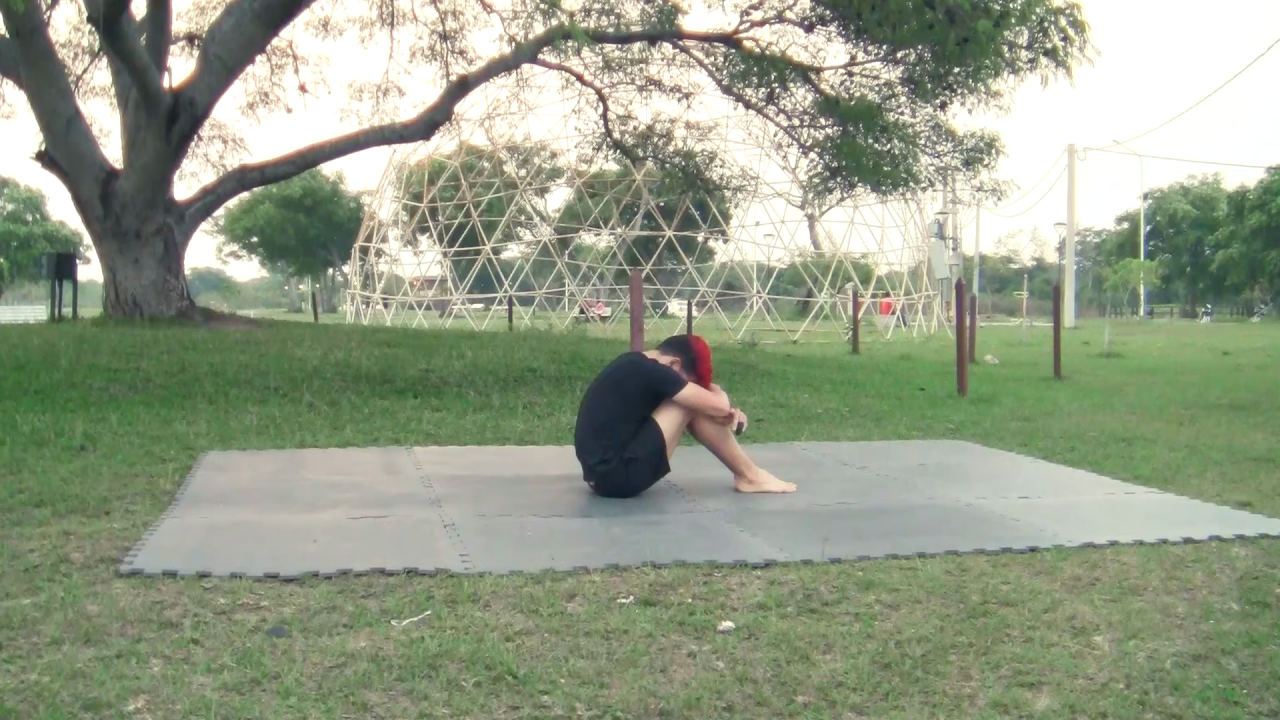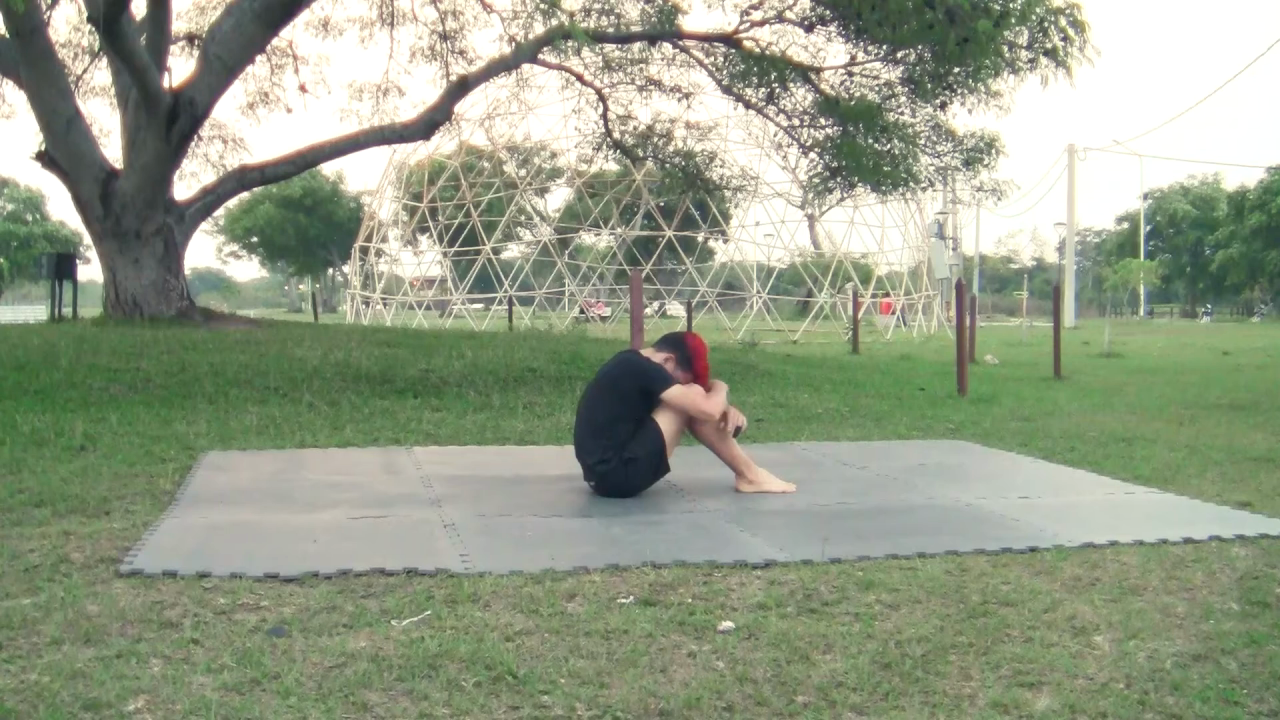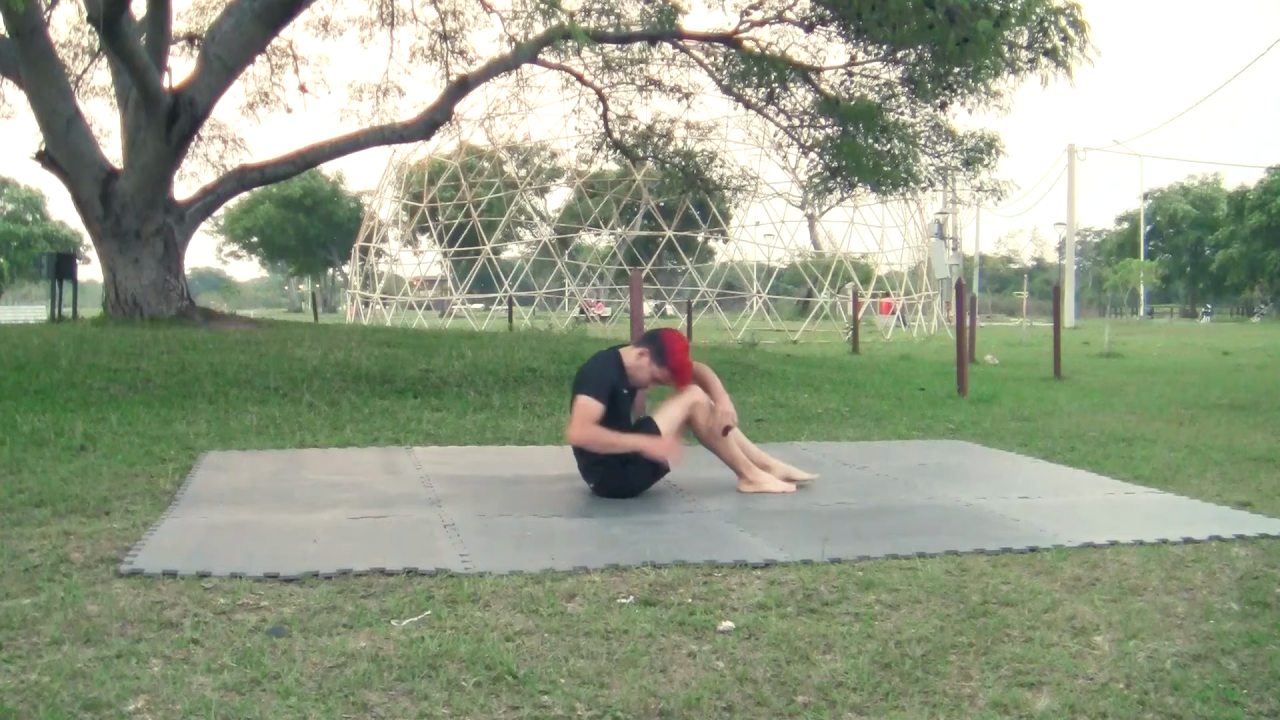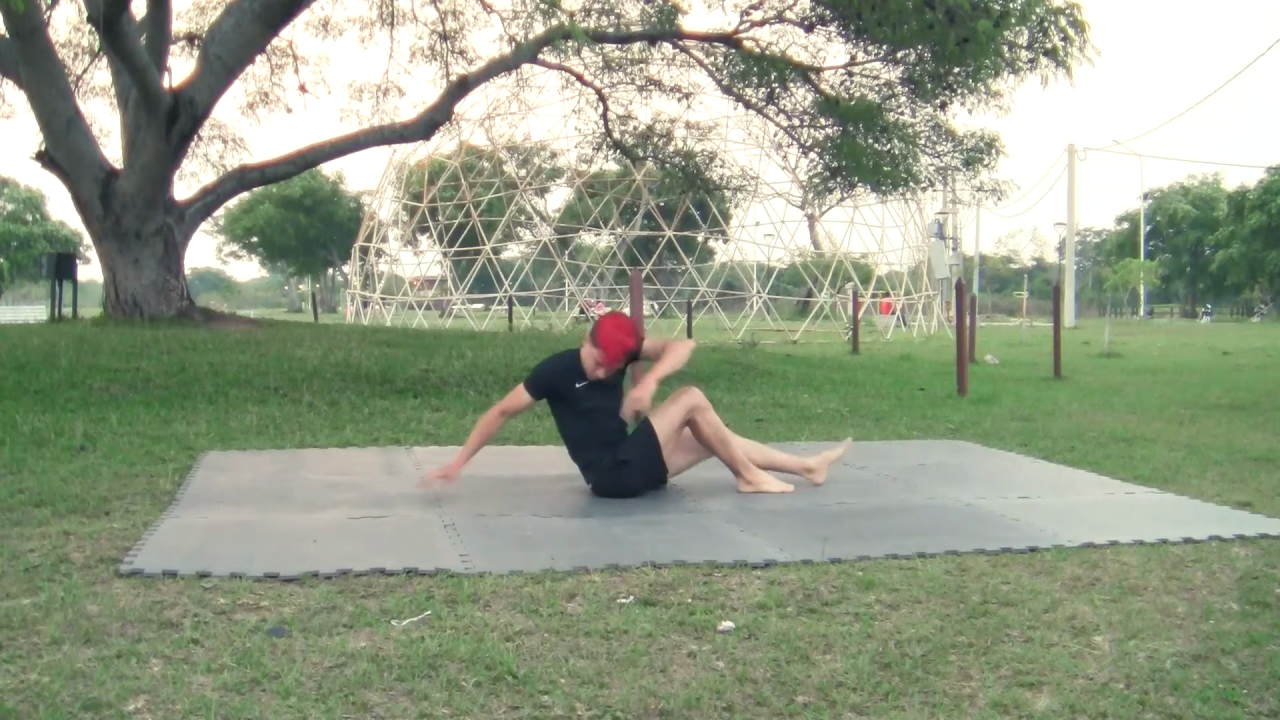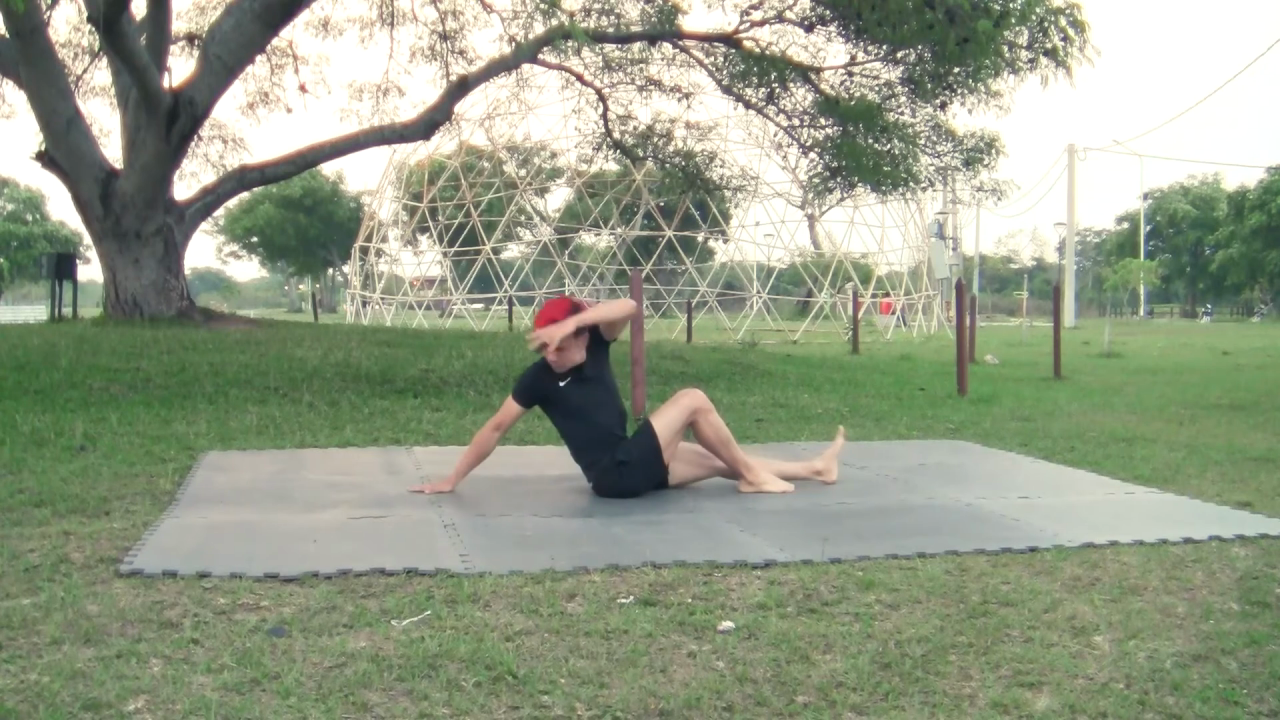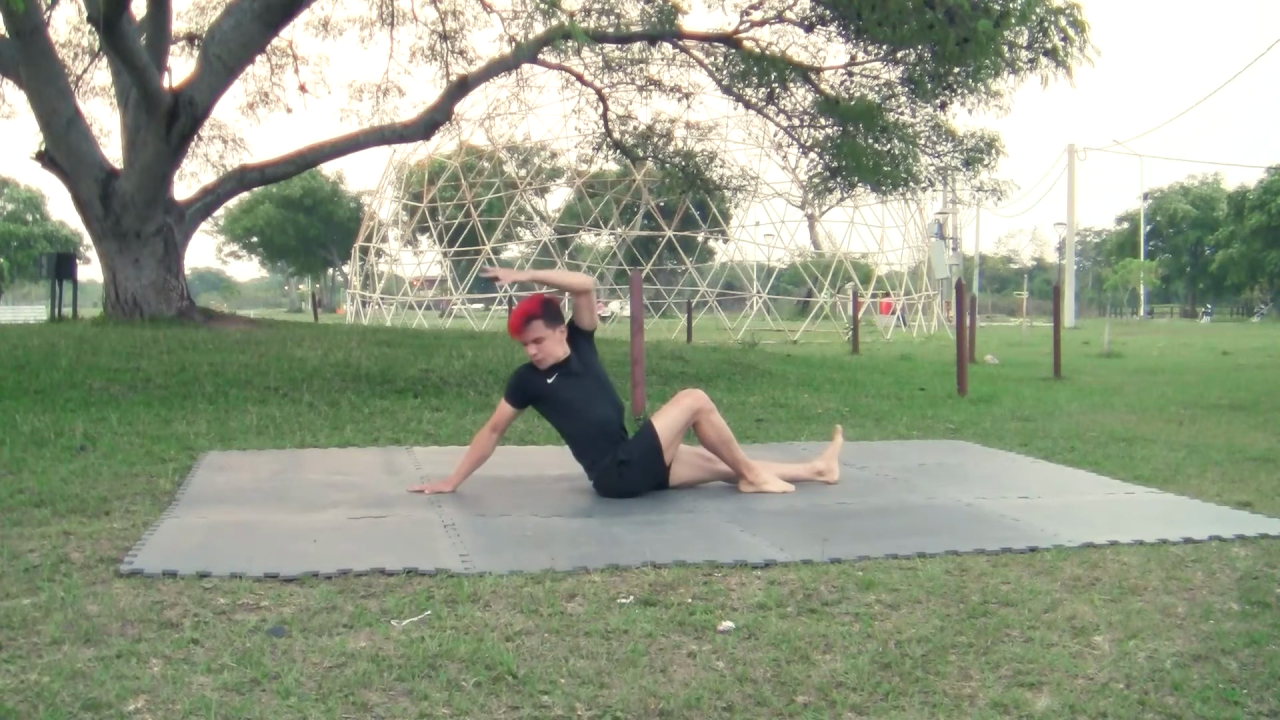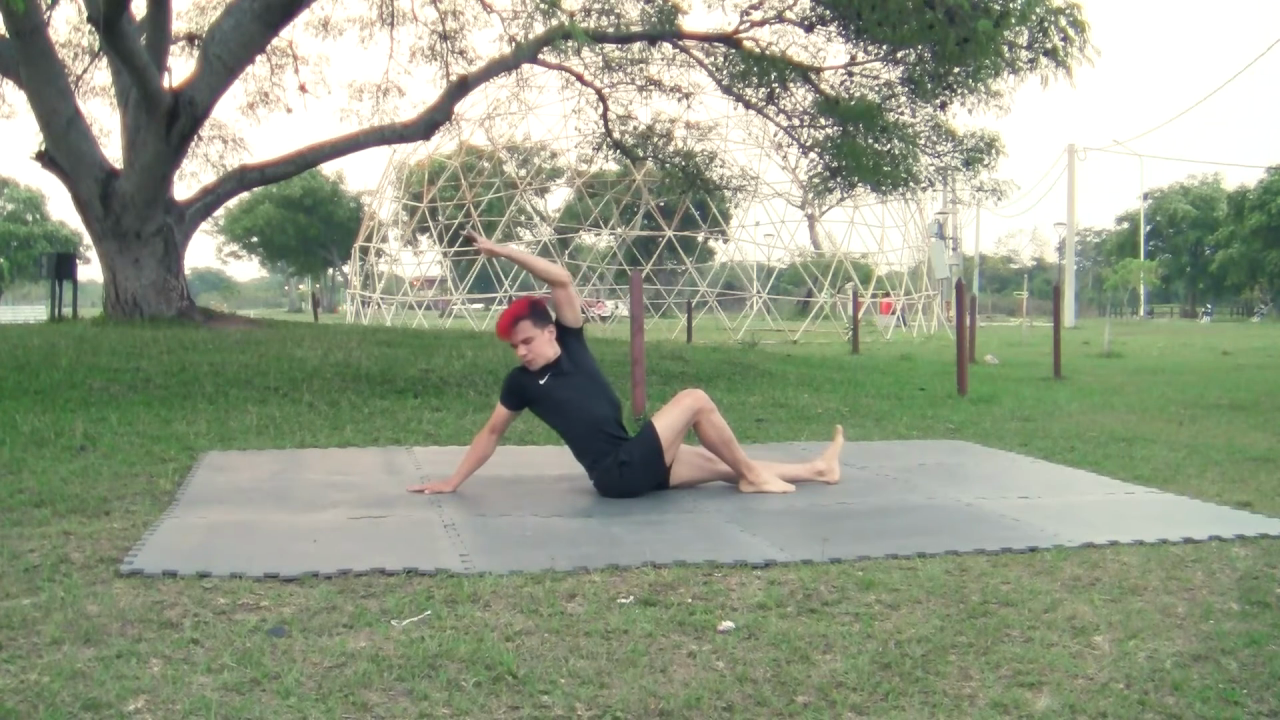
dt=0.3s
person 1, frame 1
left shoulder: (637, 364)
right shoulder: (650, 371)
right elbow: (718, 406)
left wrist: (729, 410)
right wrist: (718, 394)
left hip: (605, 472)
right hip: (617, 475)
left knee: (691, 399)
right knee: (692, 403)
left ankle: (747, 471)
right ankle: (749, 476)
person 1, frame 2
left shoulder: (634, 362)
right shoulder: (646, 368)
right elbow: (709, 410)
left wrist: (728, 407)
right wrist: (719, 389)
left hip: (608, 471)
right hip: (617, 475)
left knee: (690, 405)
right knee: (693, 397)
left ankle: (747, 470)
right ankle: (749, 476)
person 1, frame 3
left shoulder: (629, 359)
right shoulder: (602, 371)
left elbow: (698, 370)
right elbow: (578, 433)
left wrist: (723, 399)
right wrist: (644, 443)
left hip: (620, 468)
right hip: (614, 476)
right knee: (693, 398)
left ankle: (772, 467)
right ankle: (750, 477)
person 1, frame 4
left shoulder: (623, 351)
right shoulder: (556, 370)
left elbow: (683, 345)
right elbow: (500, 411)
left wrist: (650, 379)
right wrist: (460, 460)
left hip: (629, 464)
right hip: (613, 476)
left knee: (713, 438)
right knee: (692, 399)
left ankle: (807, 466)
right ankle: (749, 477)
person 1, frame 5
left shoulder: (596, 344)
right shoulder: (539, 377)
left elbow: (629, 306)
right elbow: (495, 429)
left wrist: (570, 322)
right wrist: (452, 479)
left hip: (631, 464)
right hip: (615, 475)
left knee: (719, 460)
right knee: (693, 400)
left ankle: (814, 468)
right ankle: (752, 476)
person 1, frame 6
left shoulder: (579, 342)
right shoulder: (526, 379)
left elbow: (586, 286)
right elbow: (492, 431)
left wrist: (525, 276)
right wrist: (453, 480)
left hip: (633, 463)
right hip: (617, 474)
left knee: (718, 464)
right knee: (694, 399)
left ankle: (817, 469)
right ankle: (751, 474)
person 1, frame 7
left shoulder: (571, 342)
right shoulder: (521, 382)
left elbow: (562, 280)
right elbow: (491, 433)
left wrist: (501, 250)
right wrist: (453, 481)
left hip: (634, 462)
right hip: (618, 475)
left knee: (720, 464)
right knee: (696, 400)
left ankle: (816, 469)
right ankle: (752, 475)
